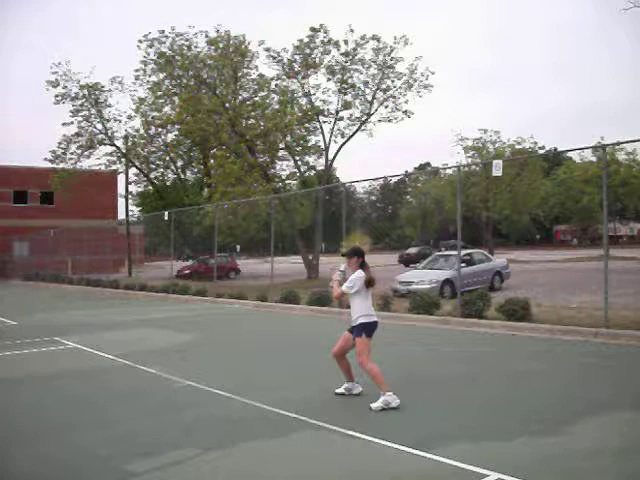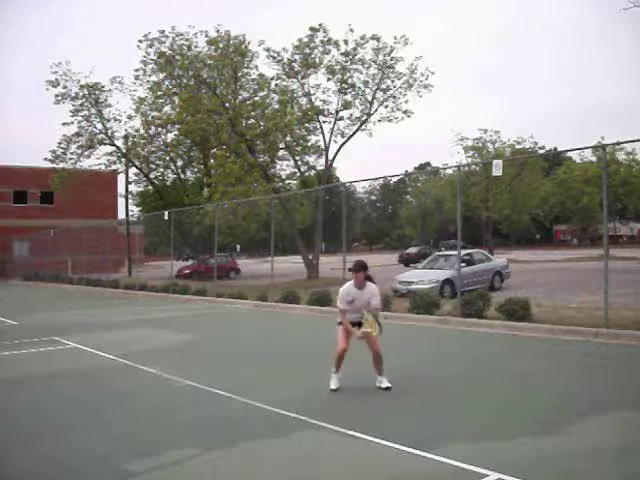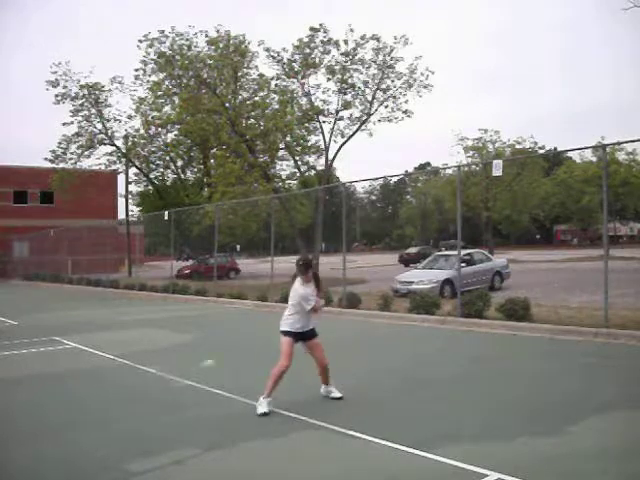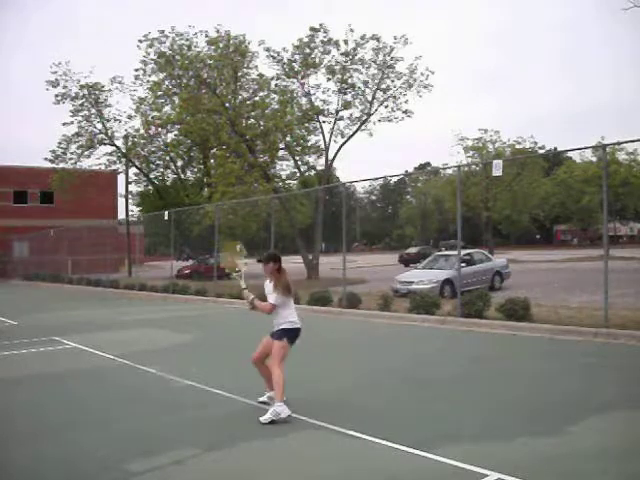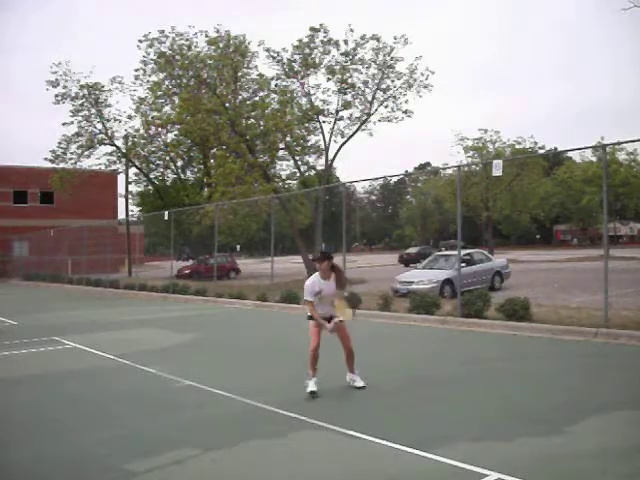
dt=0.7s
person 1, frame 1
left shoulder: (357, 277)
right shoulder: (357, 276)
left elbow: (337, 295)
right elbow: (352, 297)
left wrist: (335, 281)
left hip: (365, 323)
right hip: (358, 323)
left knee: (363, 362)
right knee: (337, 353)
left ankle: (388, 397)
right ankle: (352, 385)
person 1, frame 2
left shoulder: (373, 289)
right shoulder: (345, 290)
left elbow: (376, 312)
right elbow: (343, 314)
right wrist: (354, 332)
right hip: (347, 321)
left knee: (376, 350)
right knee: (342, 349)
left ankle: (380, 378)
right ankle: (336, 374)
person 1, frame 3
left shoulder: (310, 281)
right shoulder: (302, 291)
right elbow: (316, 309)
left wrist: (317, 301)
right wrist: (320, 303)
left hip: (306, 327)
right hip: (290, 328)
left knee: (323, 363)
right knee: (284, 364)
left ankle: (327, 387)
right ankle: (265, 399)
person 1, frame 4
left shoulder: (280, 285)
right shoulder: (268, 283)
left elbow: (269, 309)
right elbow: (267, 307)
left wrist: (251, 299)
right wrist: (254, 302)
left hip: (289, 328)
right hip: (279, 328)
left knee: (275, 364)
right knee: (257, 358)
left ankle: (279, 407)
right ankle: (273, 393)
person 1, frame 5
left shoulder: (338, 279)
right shoulder: (310, 282)
right elbow: (311, 308)
left wrist: (336, 319)
right wrist: (325, 325)
left hip: (333, 315)
right hip: (316, 315)
left knee: (348, 347)
right knee: (314, 346)
left ankle: (352, 376)
right ankle: (312, 380)
